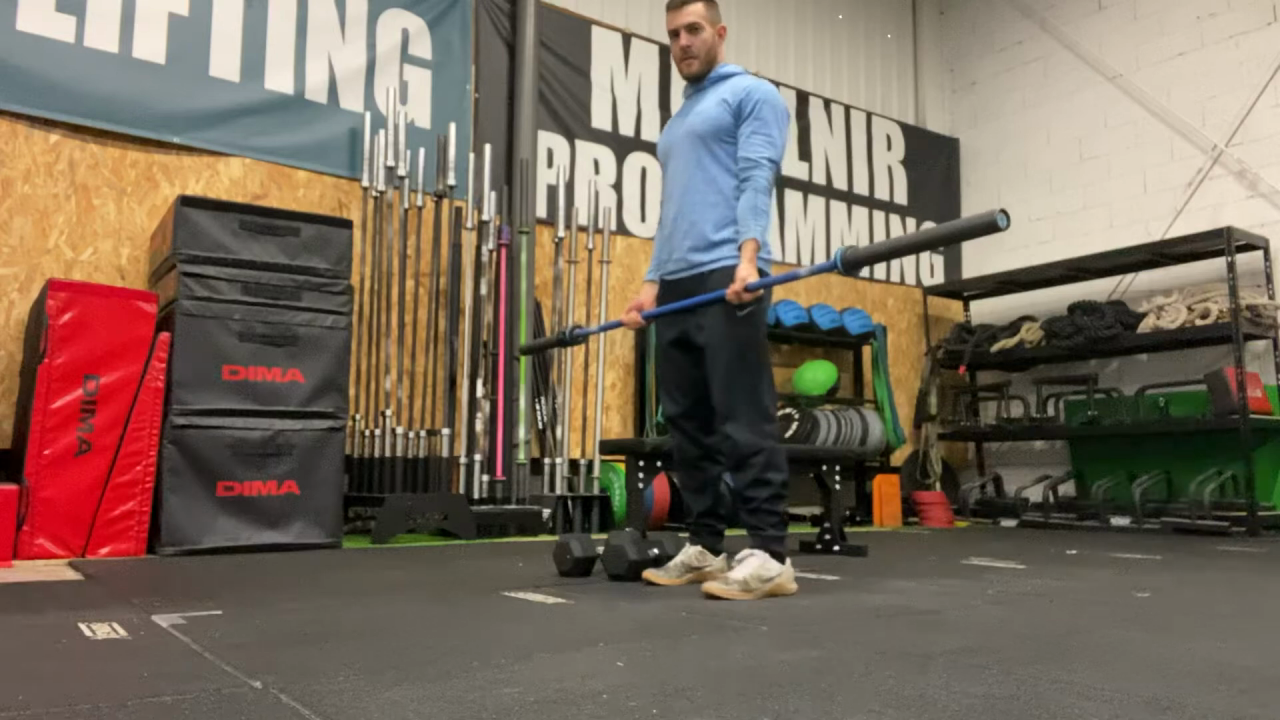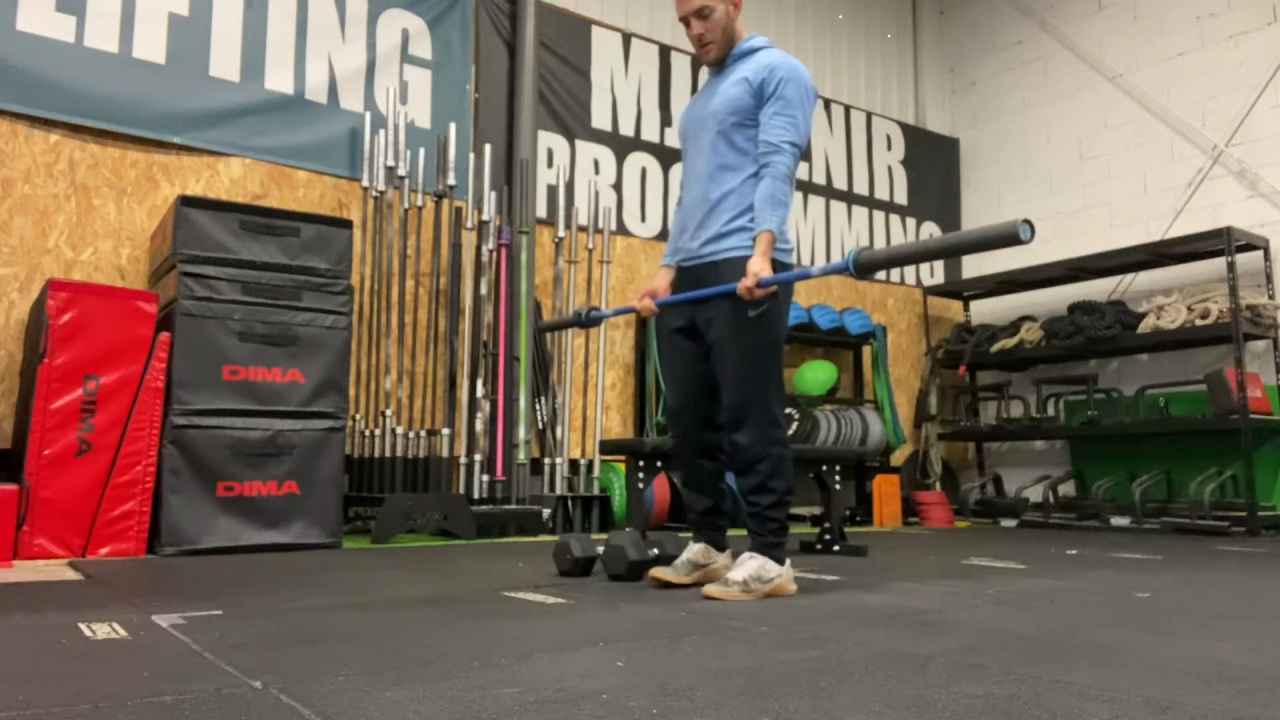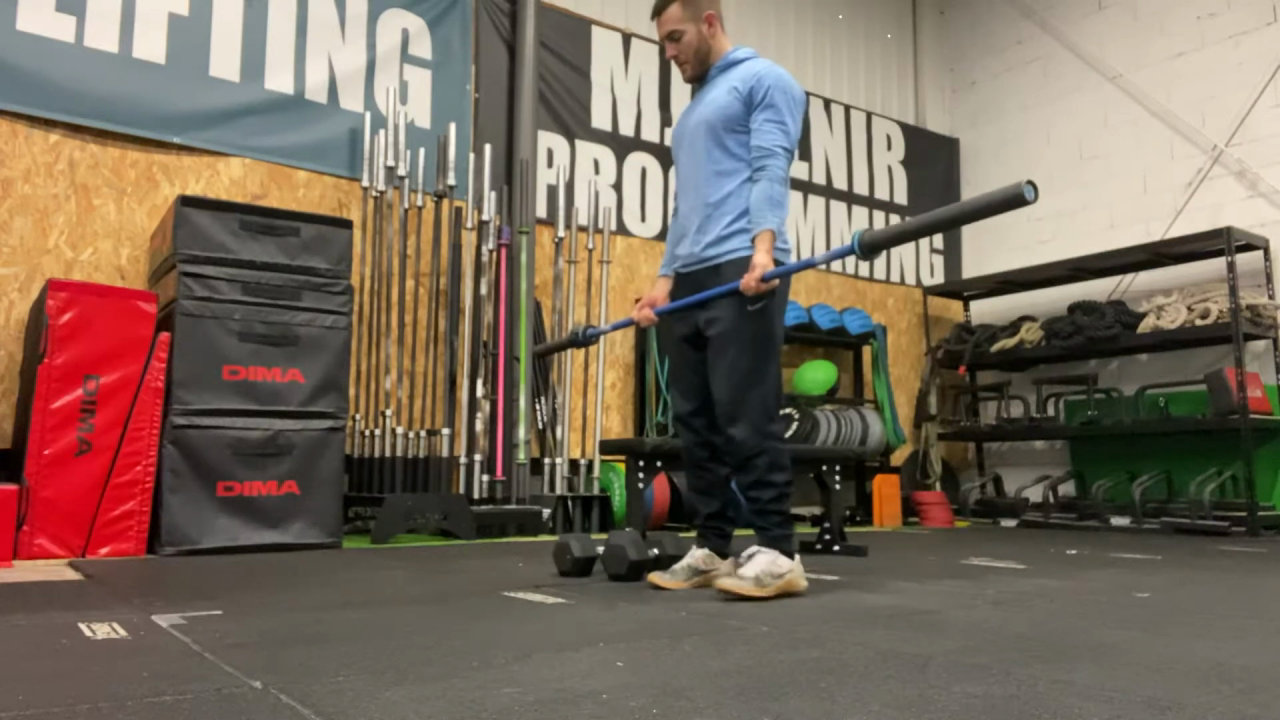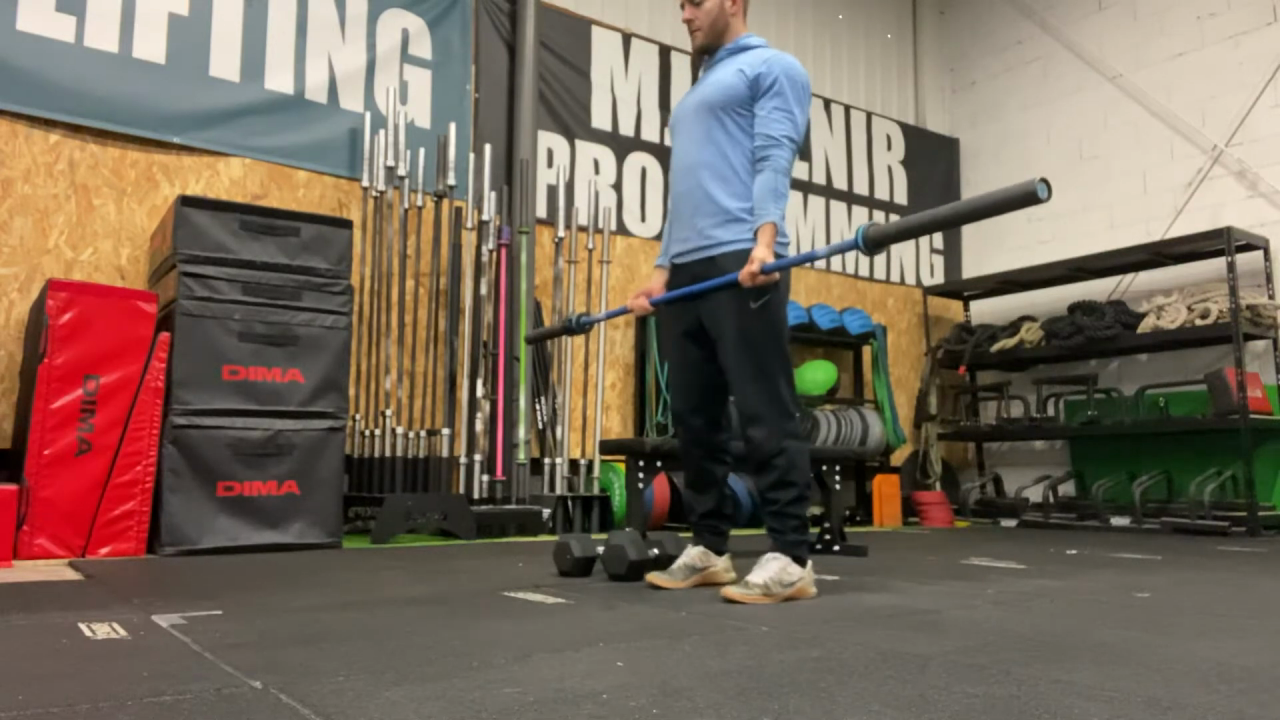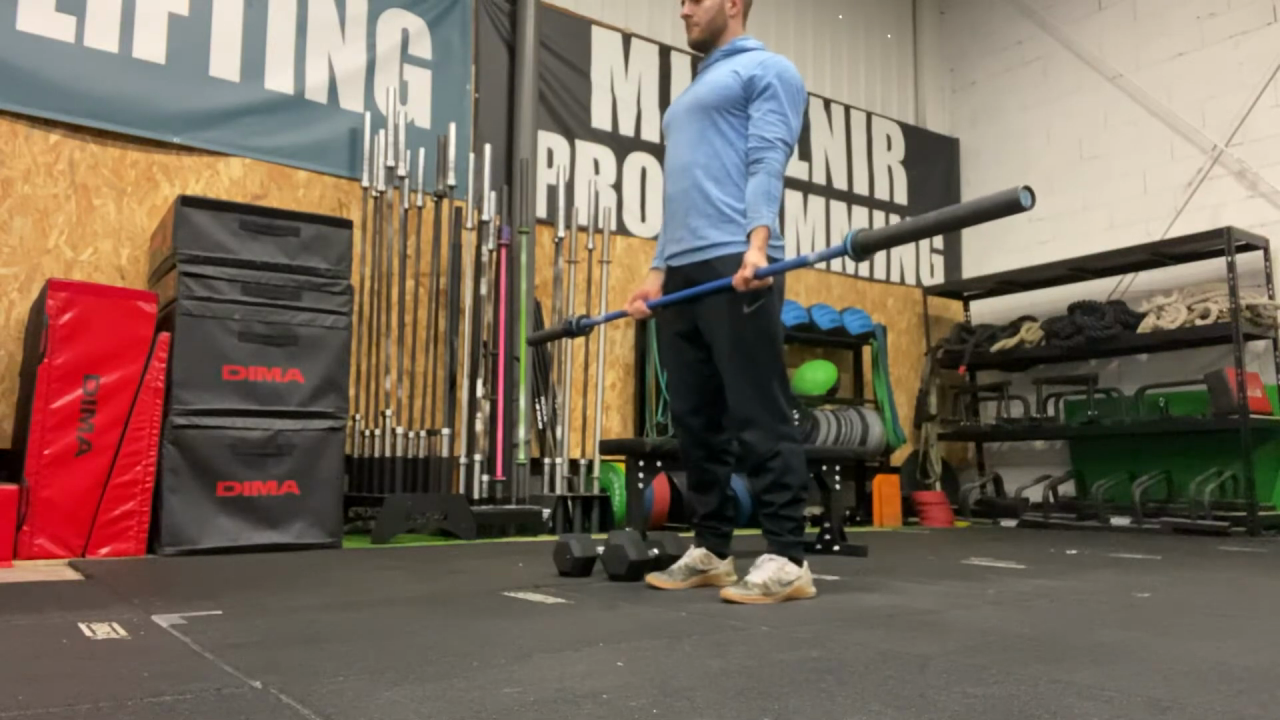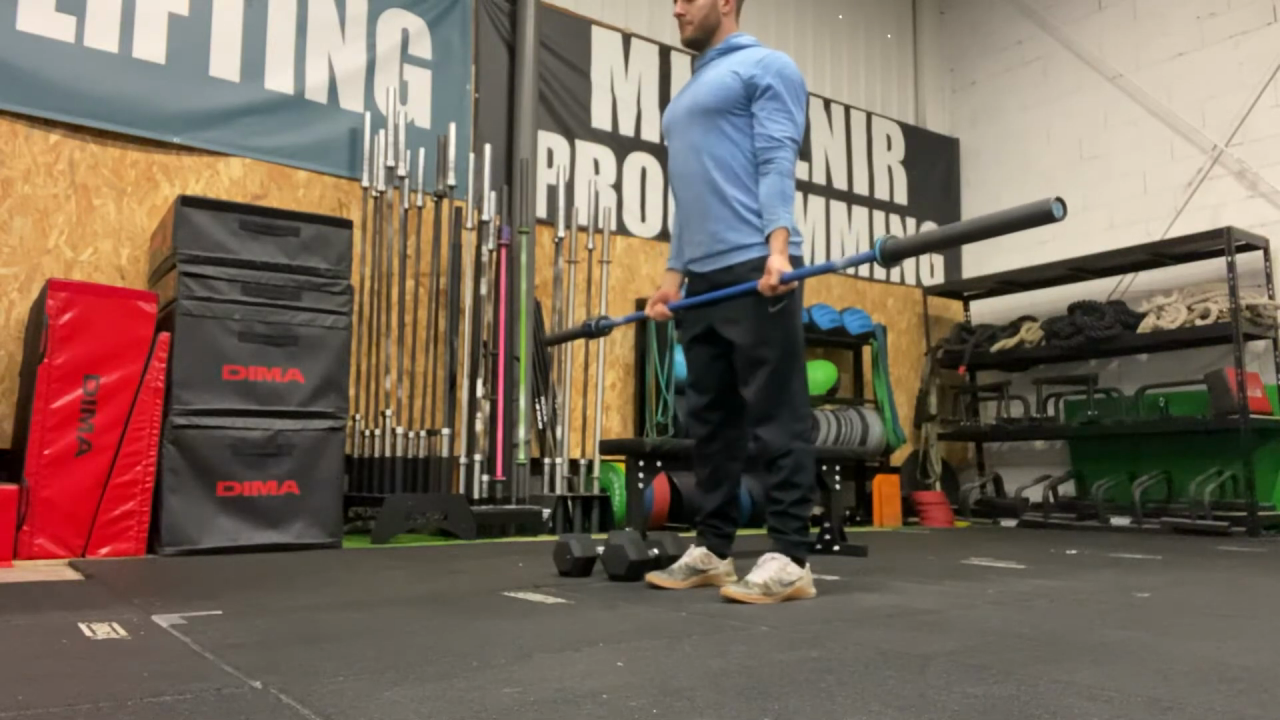
dt=0.7s
person 1, frame 1
left shoulder: (753, 94)
right shoulder: (675, 125)
left elbow: (756, 181)
left wrist: (748, 257)
right wrist: (651, 284)
left hip: (726, 278)
right hip: (677, 286)
left knee: (741, 416)
right knee: (686, 422)
left ankle: (769, 554)
right ankle: (705, 547)
person 1, frame 2
left shoulder: (778, 71)
right shoulder: (700, 100)
left elbow: (777, 165)
left wrist: (761, 250)
right wrist: (666, 268)
left hip: (744, 270)
right hip: (690, 276)
left knee: (750, 416)
right knee: (689, 416)
left ankle: (768, 557)
right ankle: (708, 544)
person 1, frame 3
left shoulder: (765, 81)
right shoulder: (693, 112)
left elbow: (770, 172)
left wrist: (763, 248)
right wrist: (664, 279)
left hip: (742, 271)
right hip: (691, 280)
left knee: (744, 412)
right knee: (696, 421)
left ankle: (777, 552)
right ankle: (712, 549)
person 1, frame 4
left shoulder: (772, 67)
right shoulder: (695, 95)
left elbow: (775, 159)
left wrist: (765, 238)
right wrist: (662, 268)
left hip: (741, 261)
right hip: (688, 270)
left knee: (763, 410)
right knee: (694, 416)
left ankle: (791, 558)
right ankle: (708, 548)
person 1, frame 5
left shoulder: (768, 70)
right shoulder: (690, 97)
left elbow: (767, 163)
left wrist: (757, 242)
right wrist: (658, 270)
left hip: (735, 265)
right hip: (684, 273)
left knee: (758, 414)
right knee: (695, 418)
left ankle: (786, 557)
right ankle: (711, 549)
person 1, frame 6
left shoulder: (767, 67)
right shoulder: (688, 94)
left elbow: (777, 163)
left wrist: (777, 247)
right wrist: (673, 273)
left hip: (756, 269)
right hip: (704, 278)
left knee: (773, 415)
right knee: (710, 418)
left ankle: (789, 559)
right ankle: (712, 549)
